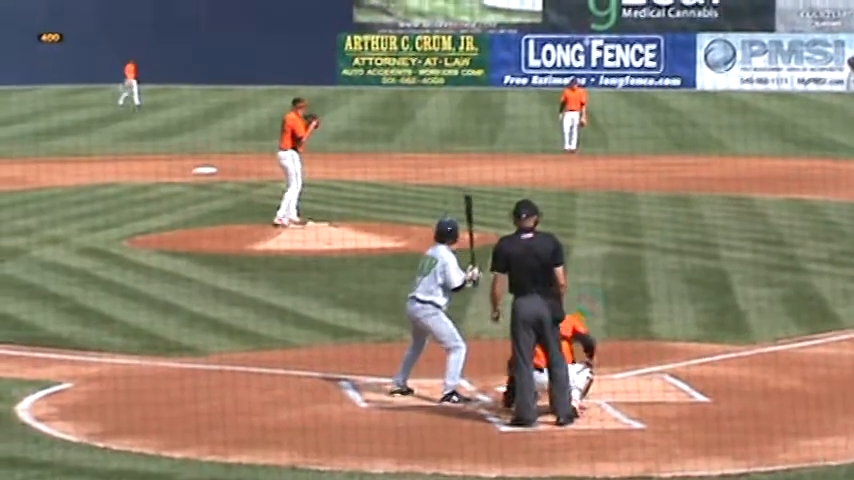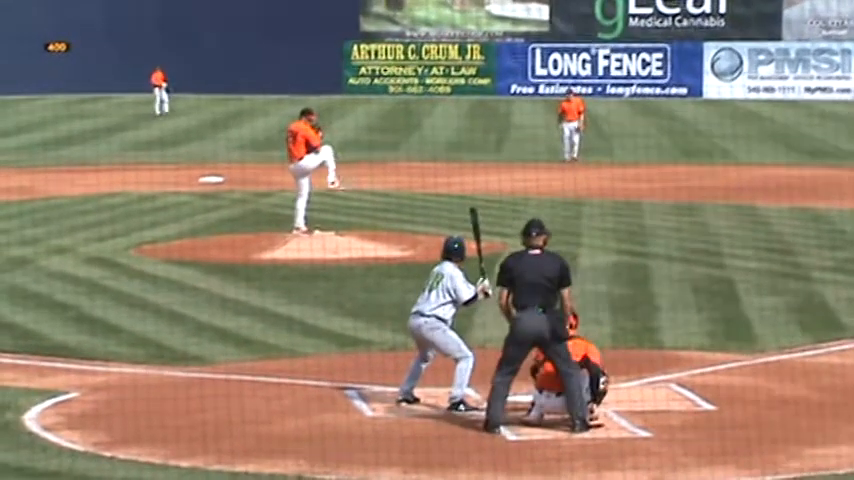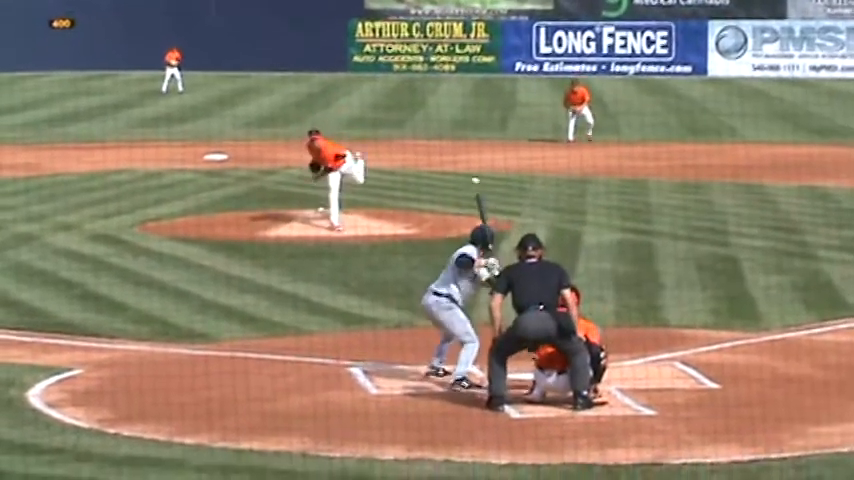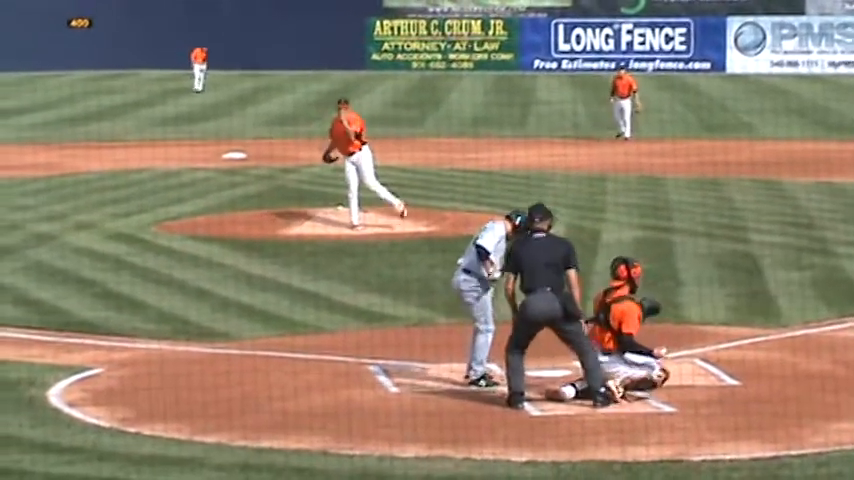
dt=1s
person 1, frame 1
left shoulder: (505, 245)
right shoulder: (550, 242)
left elbow: (499, 282)
right elbow: (561, 281)
left wrist: (496, 309)
right wrist: (559, 304)
left hip: (522, 306)
right hip: (546, 304)
left knee: (523, 362)
right knee: (556, 360)
left ankle: (526, 415)
right ankle: (563, 413)
person 1, frame 2
left shoulder: (511, 262)
right shoulder: (558, 262)
left elbow: (503, 301)
right elbow: (566, 301)
right wrist: (564, 327)
left hip: (523, 322)
right hip: (549, 323)
left knee: (504, 373)
right knee: (569, 370)
left ankle: (493, 421)
right ankle: (579, 420)
person 1, frame 3
left shoulder: (509, 271)
right shoulder: (556, 269)
left elbow: (494, 304)
right elbow: (570, 302)
left wrist: (497, 334)
right wrist: (574, 331)
left hip: (524, 323)
right hip: (550, 322)
left knee: (497, 352)
right knee: (579, 351)
left ankle: (497, 398)
right ankle: (581, 397)
person 1, frame 4
left shoulder: (517, 246)
right shoulder: (564, 245)
left elbow: (509, 286)
right elbow: (573, 282)
left wrist: (515, 313)
right wrist: (578, 312)
left hip: (531, 305)
right hip: (558, 304)
left knee: (514, 349)
right knee: (584, 346)
left ankle: (516, 396)
right ankle: (600, 392)
person 2, frame 1
left shoulder: (430, 253)
right shoulder: (447, 256)
right elbow: (456, 285)
left wrist: (466, 277)
right wrist: (470, 276)
left hip: (413, 306)
right hip: (428, 310)
left knee: (416, 346)
right knee: (457, 346)
left ankle: (399, 384)
right ankle: (450, 392)
person 2, frame 2
left shoulder: (438, 269)
right shoulder: (454, 273)
right elbow: (466, 300)
left wrist: (477, 289)
right wrist: (481, 289)
left hip: (416, 320)
right hip: (432, 324)
left knee: (424, 356)
right knee: (466, 357)
left ankle: (405, 393)
right ankle: (456, 401)
person 2, frame 3
left shoulder: (472, 255)
right shoulder: (468, 253)
left elbow: (484, 279)
right elbow: (463, 261)
left wrist: (492, 271)
right wrist: (485, 263)
left hip: (432, 300)
right hip: (443, 302)
left knee: (450, 332)
right knee: (471, 341)
left ankle: (435, 367)
right ankle: (461, 378)
person 2, frame 4
left shoulder: (496, 229)
right shoulder: (497, 228)
right elbow: (481, 248)
left wrist: (490, 272)
right wrist: (492, 270)
left hip: (465, 279)
right hip: (472, 281)
left knee: (481, 326)
right knee: (486, 328)
left ankle: (473, 371)
right ankle: (476, 375)
person 3, frame 1
left shoulder: (290, 118)
right shoulder: (295, 119)
right elbow: (302, 139)
left wrist: (308, 126)
right wrist: (312, 127)
left hip: (289, 154)
right hip: (290, 154)
left knee: (295, 185)
right knee: (294, 186)
left ankle: (291, 216)
right ankle: (280, 217)
person 3, frame 2
left shoulder: (291, 128)
right shoulder: (306, 129)
right elbow: (317, 147)
left wrist: (315, 135)
right wrist: (319, 136)
left hip: (294, 166)
right hip: (304, 162)
left knee: (302, 195)
right knee: (327, 150)
left ankle: (299, 226)
right ankle: (332, 180)
person 3, frame 3
left shoulder: (326, 147)
right shoulder: (309, 145)
left elbow: (328, 169)
left wrist: (317, 176)
right wrist: (314, 162)
left hip: (345, 162)
right hip: (333, 168)
left knee: (360, 179)
right knee: (333, 191)
left ankle: (358, 159)
right ankle: (335, 223)
person 3, frame 4
left shoulder: (356, 119)
right shoulder: (335, 122)
left elbow: (352, 137)
right elbow: (334, 140)
left wrist: (344, 121)
right wrist: (327, 152)
left hip: (362, 154)
right hip: (348, 158)
left knee: (371, 183)
right knee: (352, 189)
left ankle: (398, 204)
right ankle: (355, 221)
person 4, frame 1
right shoulder: (570, 320)
left elbow: (514, 360)
right elbow: (589, 342)
left wrist: (510, 386)
right wrist: (590, 357)
left hip: (538, 378)
right knee: (586, 371)
right ankle: (574, 400)
person 4, frame 2
right shoulder: (586, 345)
left elbow: (534, 371)
right elbow: (595, 372)
right wrist: (594, 402)
left hip: (542, 401)
right knee: (602, 378)
left ankle: (534, 414)
person 4, frame 3
right shoulder: (586, 324)
right elbow: (594, 352)
right wrist: (595, 382)
left hip: (542, 379)
right hip: (565, 380)
right knee: (599, 353)
left ankle: (536, 391)
person 4, frame 4
left shoulder: (601, 297)
right shoulder: (630, 306)
right elbow: (626, 343)
right wrist: (653, 352)
right hip: (614, 361)
right knee: (660, 375)
left ankle: (569, 390)
right ankle: (621, 383)
